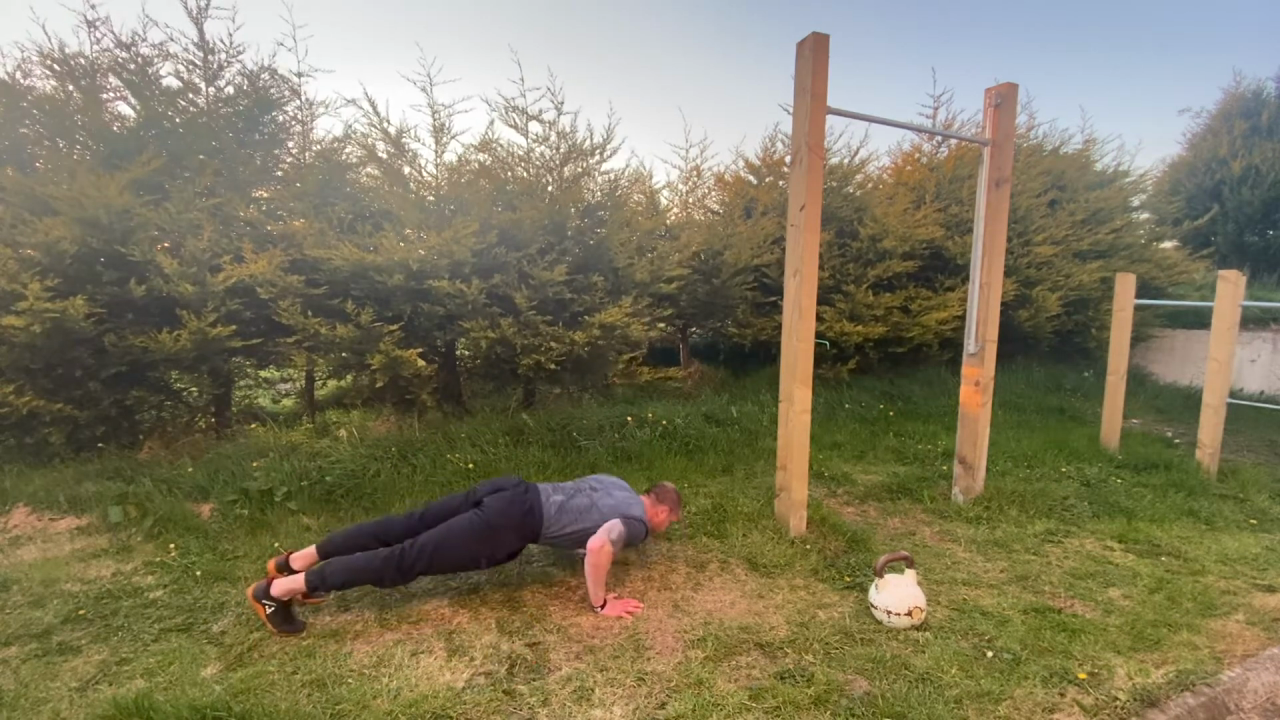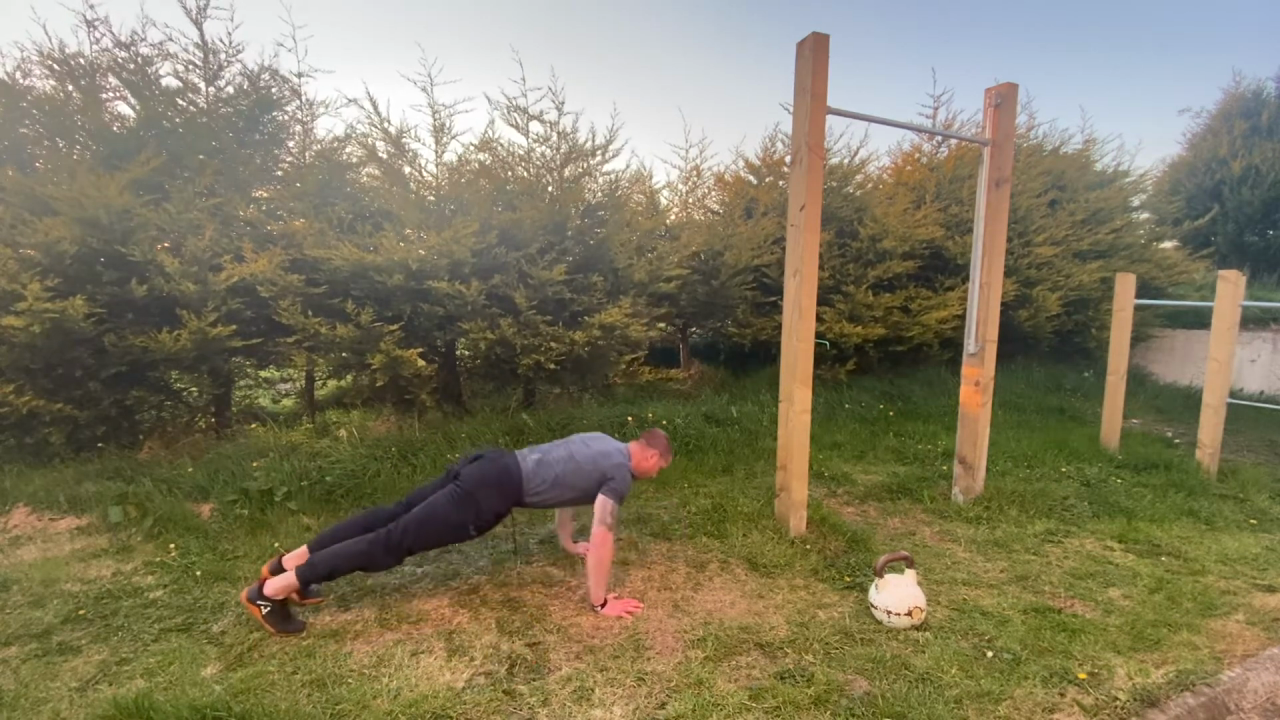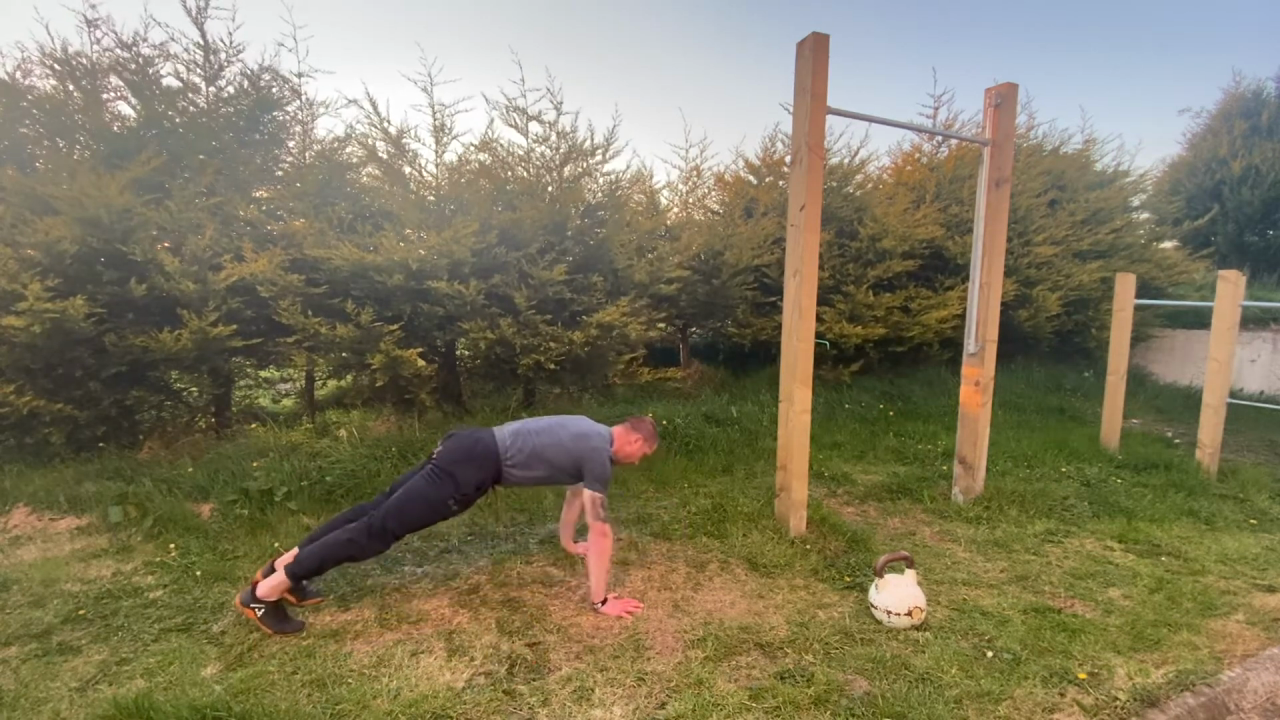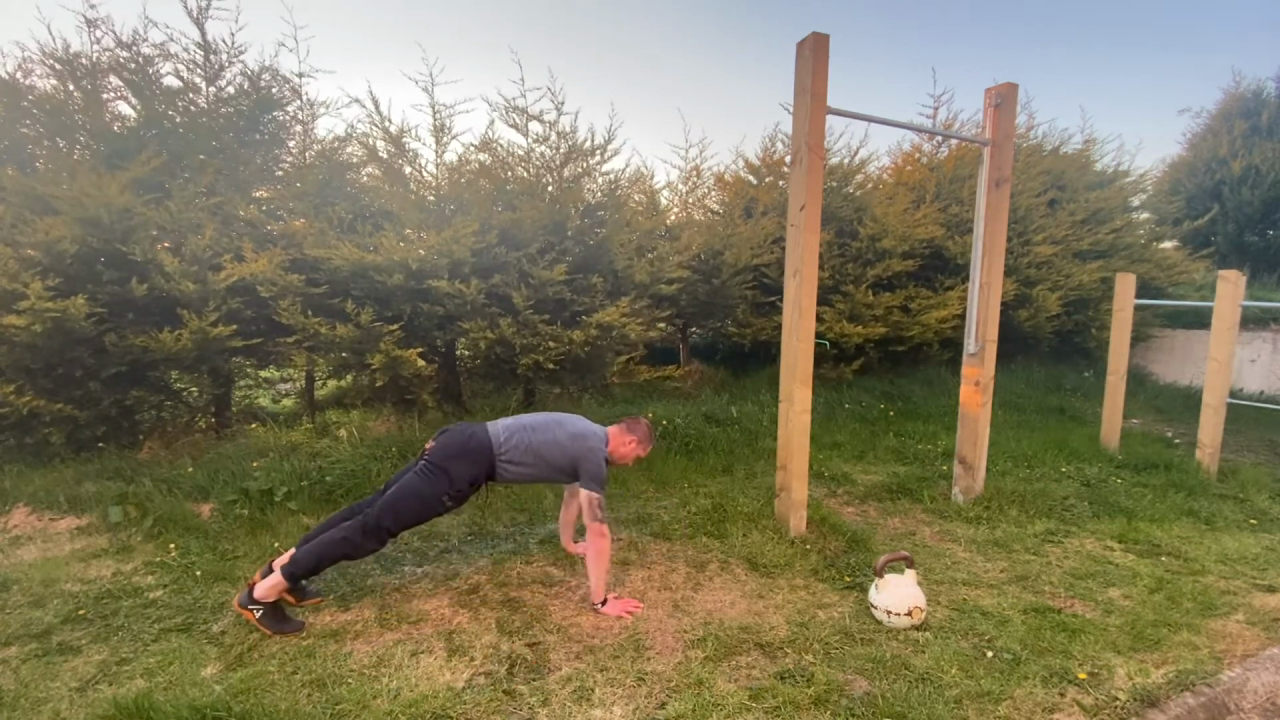
dt=0.3s
person 1, frame 1
left shoulder: (615, 485)
right shoulder: (636, 523)
right elbow: (598, 547)
left wrist: (571, 530)
right wrist: (600, 603)
left hip: (514, 491)
right hip: (511, 523)
left knee: (404, 527)
right knee: (405, 560)
left ankle: (294, 561)
right ankle: (277, 590)
person 1, frame 2
left shoulder: (602, 442)
right shoulder: (619, 473)
right elbow: (602, 538)
left wrist: (566, 543)
right wrist: (600, 602)
left hip: (489, 464)
right hip: (493, 491)
left knee: (392, 515)
right knee: (394, 542)
left ankle: (286, 563)
right ankle: (271, 591)
person 1, frame 3
left shoulder: (591, 433)
right shoulder: (600, 454)
left elbow: (573, 489)
right elbow: (600, 531)
left wrist: (568, 543)
right wrist: (601, 600)
left hip: (470, 444)
right hip: (475, 465)
left knee: (380, 508)
right knee: (381, 528)
left ankle: (280, 565)
right ankle: (264, 592)
person 1, frame 4
left shoulder: (586, 434)
right shoulder: (595, 455)
left elbow: (571, 488)
right elbow: (598, 532)
left wrist: (568, 542)
right wrist: (601, 600)
left hip: (463, 439)
right hip: (467, 460)
left knee: (375, 506)
right knee: (375, 525)
left ankle: (280, 566)
right ankle: (263, 593)
